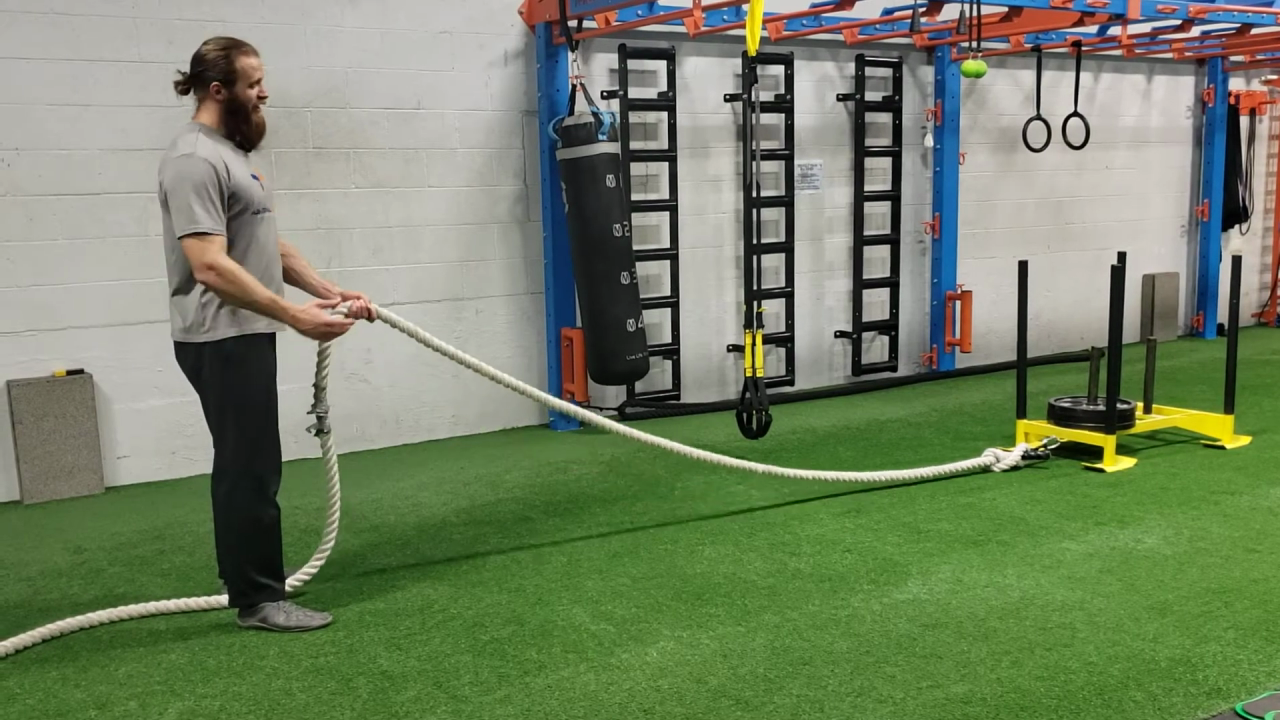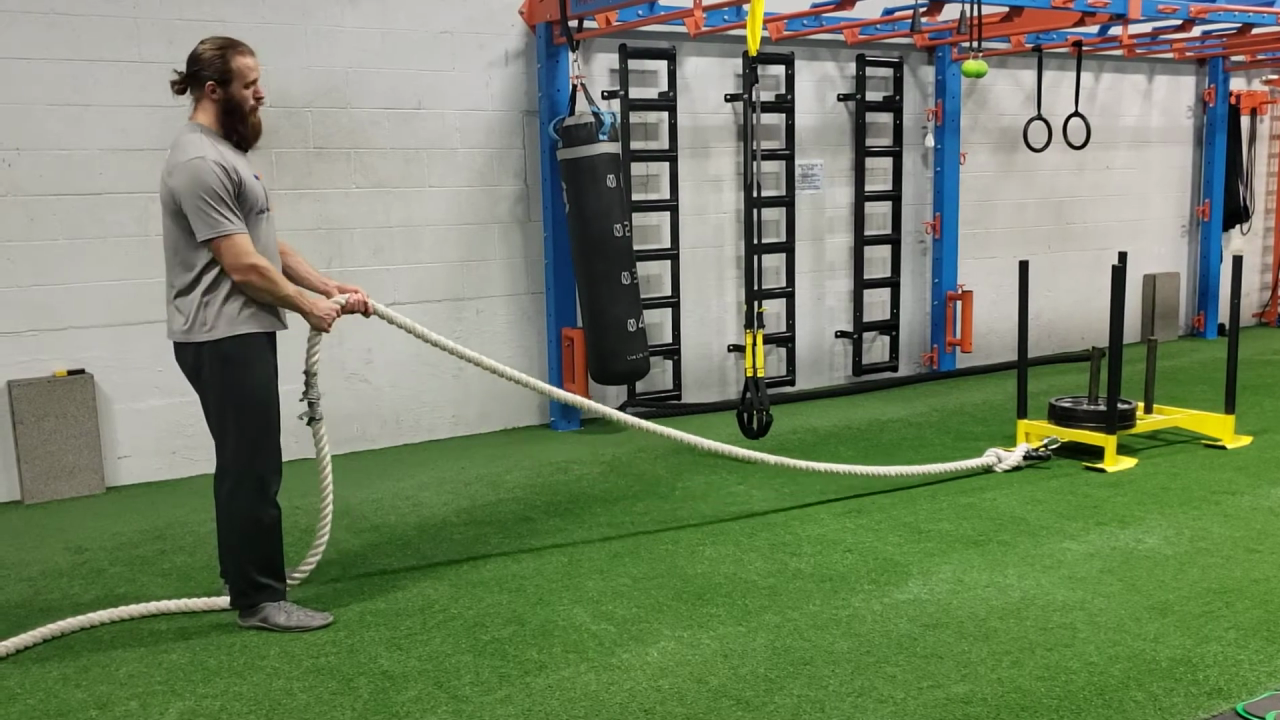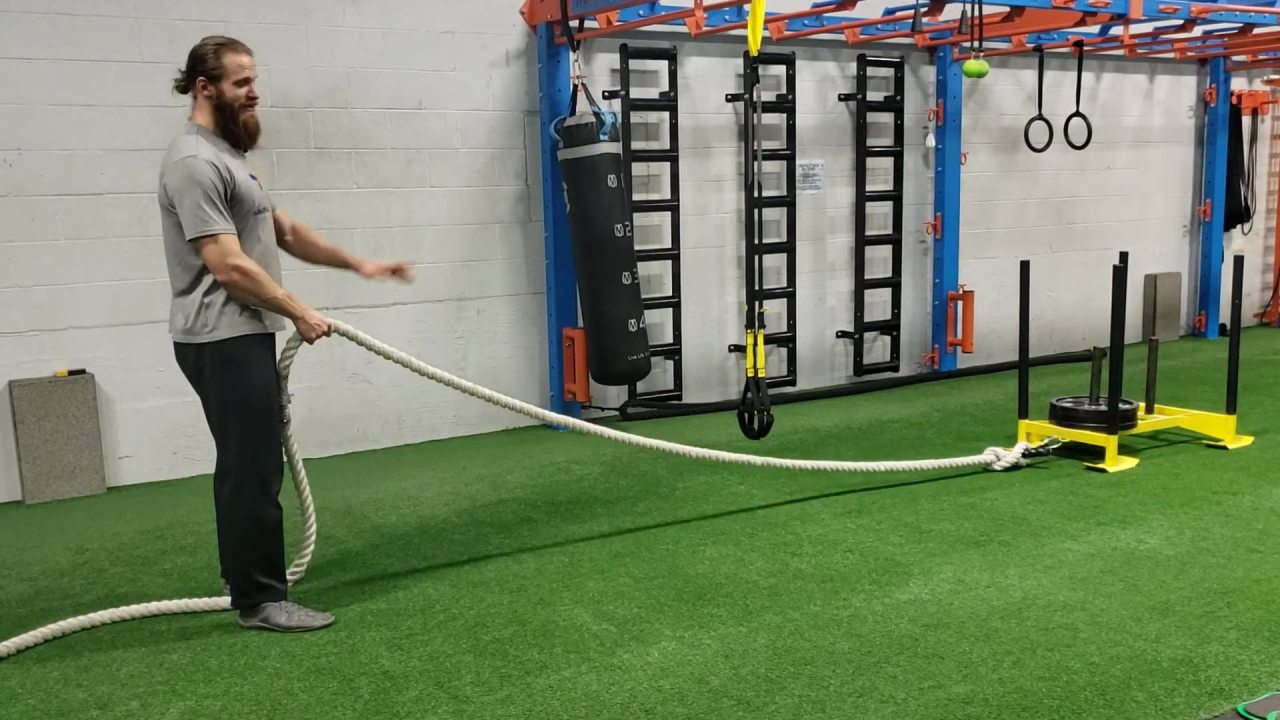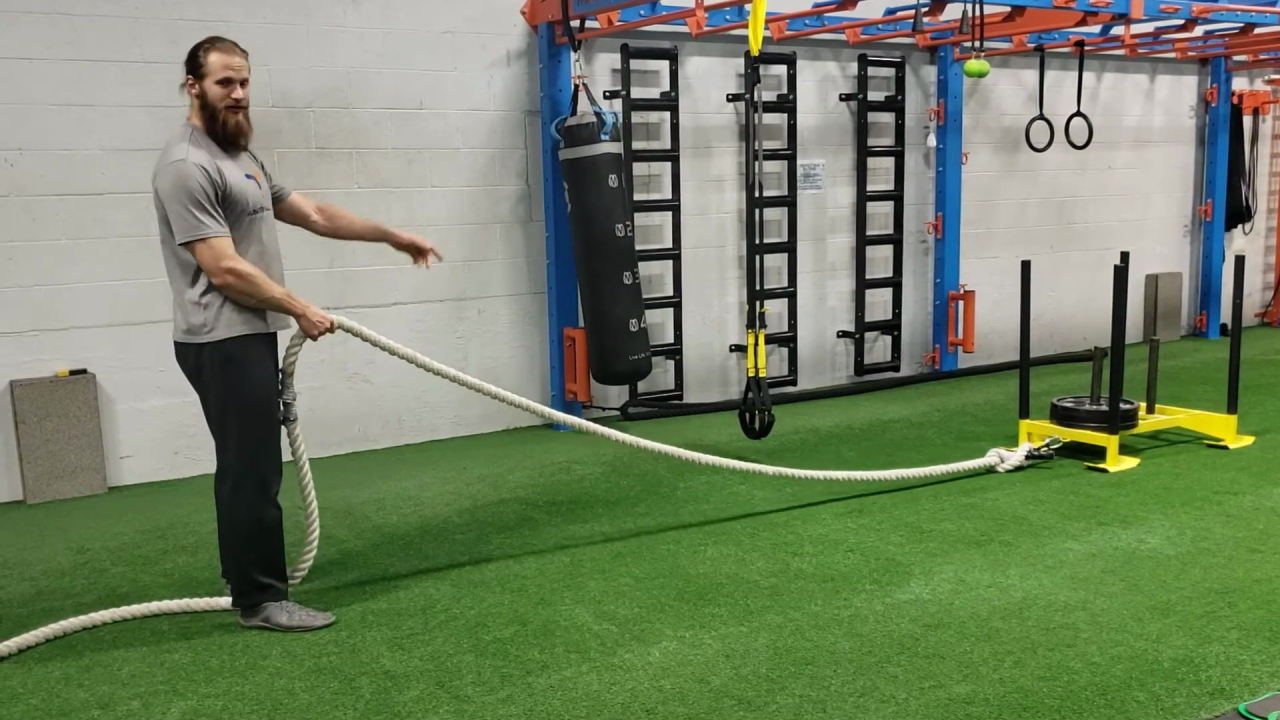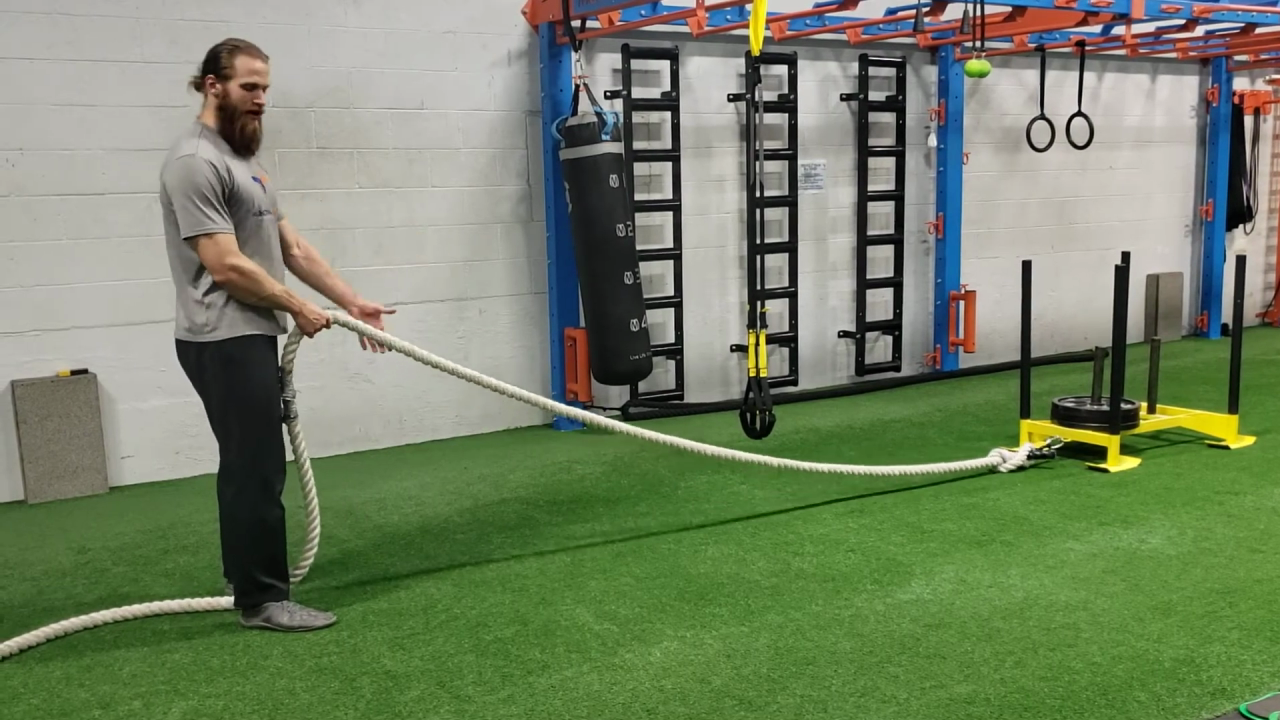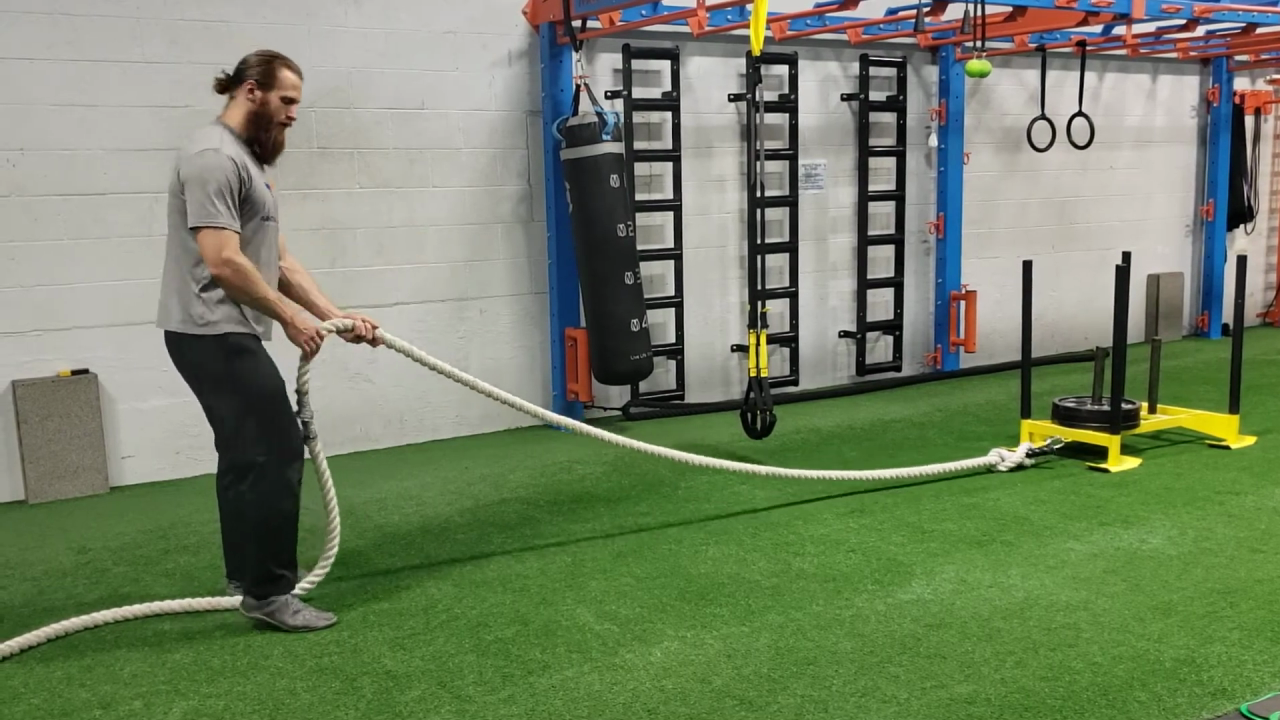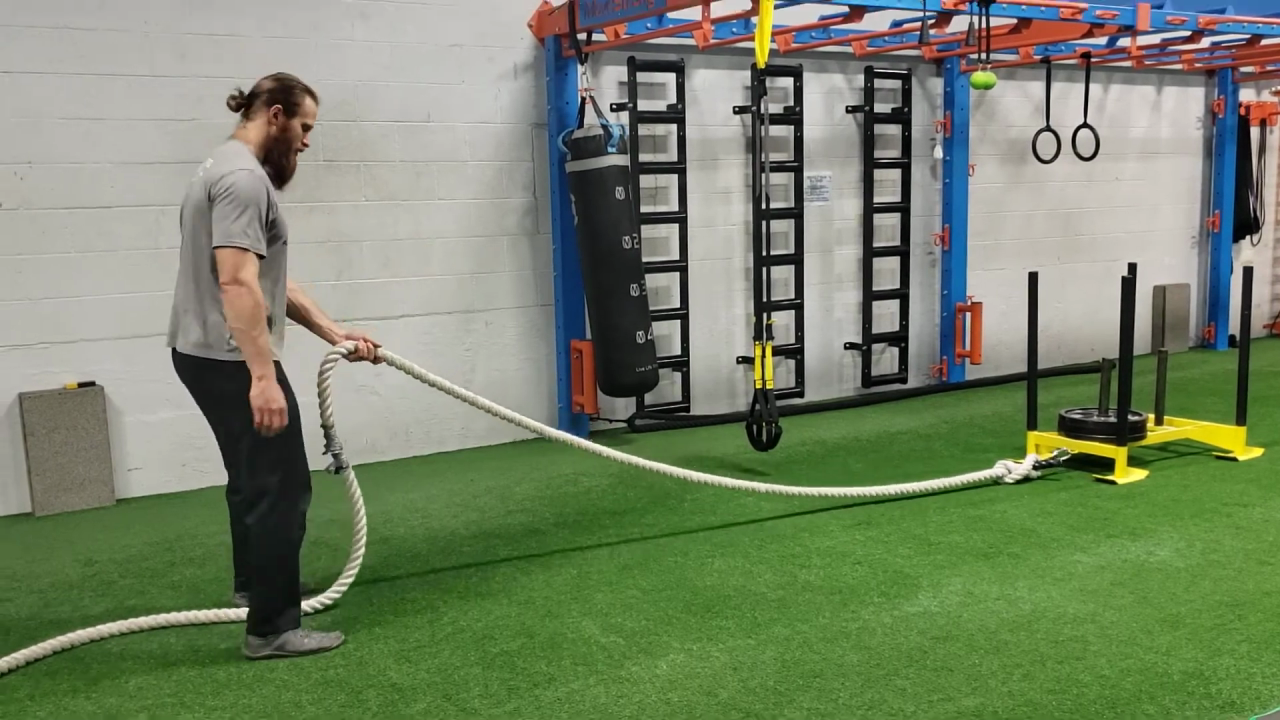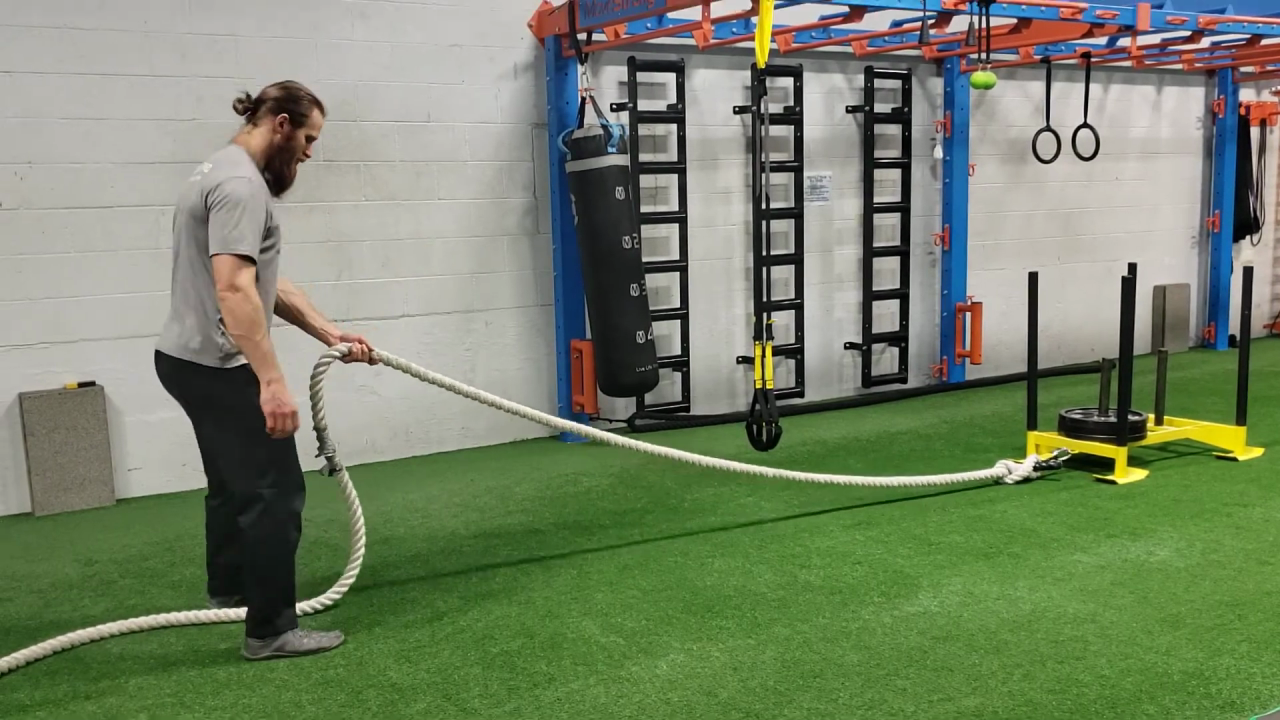
dt=0.3s
person 1, frame 1
left shoulder: (229, 152)
right shoulder: (195, 160)
left elbow: (269, 248)
right elbow: (211, 266)
left wrist: (327, 290)
right wrist: (294, 314)
left hip: (242, 336)
right hip: (223, 340)
left knee: (242, 463)
right knee: (252, 467)
left ankle: (245, 570)
right ankle: (258, 598)
person 1, frame 2
left shoulder: (221, 153)
right shoulder: (200, 163)
left elbow: (267, 247)
right elbow: (244, 266)
left wrist: (328, 285)
right wrist: (308, 306)
left hip: (237, 335)
right hip: (224, 339)
left knee: (244, 463)
right knee: (252, 467)
left ankle: (245, 574)
right ankle: (258, 598)
person 1, frame 3
left shoulder: (225, 154)
right shoulder: (195, 162)
left elbow: (284, 231)
right elbow: (230, 267)
left wrist: (358, 263)
right wrist: (300, 313)
left hip: (239, 336)
right hip: (223, 340)
left knee: (243, 463)
right knee: (254, 467)
left ankle: (243, 575)
right ankle: (260, 598)
person 1, frame 4
left shoulder: (239, 157)
right shoulder: (186, 166)
left elbow: (310, 212)
right elbow: (225, 270)
left wrist: (393, 235)
right wrist: (300, 309)
left hip: (246, 337)
right hip: (222, 343)
left knee: (245, 466)
right knee: (252, 469)
left ankle: (245, 577)
right ankle: (260, 599)
person 1, frame 5
left shoulder: (242, 160)
right shoulder: (195, 162)
left elbow: (292, 248)
right elbow: (226, 266)
left wrist: (350, 301)
right wrist: (297, 308)
left hip: (248, 336)
right hip: (225, 342)
left knee: (248, 465)
right knee: (255, 468)
left ankle: (245, 576)
right ankle: (261, 599)
person 1, frame 6
left shoulder: (243, 159)
right shoulder: (215, 156)
left elbow: (276, 260)
right elbow: (224, 262)
left wrist: (333, 314)
right wrist: (291, 320)
left hip: (216, 333)
right hip: (215, 334)
left knee: (247, 454)
right knee: (275, 453)
left ankle: (248, 572)
right ankle: (268, 590)
person 1, frame 7
left shoulder: (234, 171)
right shoulder: (244, 177)
left elbow: (272, 281)
right elbow: (239, 284)
left wrist: (334, 332)
right wrist: (262, 376)
left hip: (207, 353)
right hip: (231, 359)
left knee: (254, 475)
right knee: (280, 485)
left ankle: (254, 581)
right ankle: (273, 627)
person 1, frame 8
left shoulder: (224, 172)
right shoulder: (241, 184)
left elbow: (268, 282)
right elbow: (236, 290)
left wrist: (331, 334)
right wrist: (273, 382)
left hip: (186, 356)
right hip: (215, 363)
left knee: (234, 481)
right knee: (273, 489)
left ankle: (230, 585)
right ankle: (271, 629)
